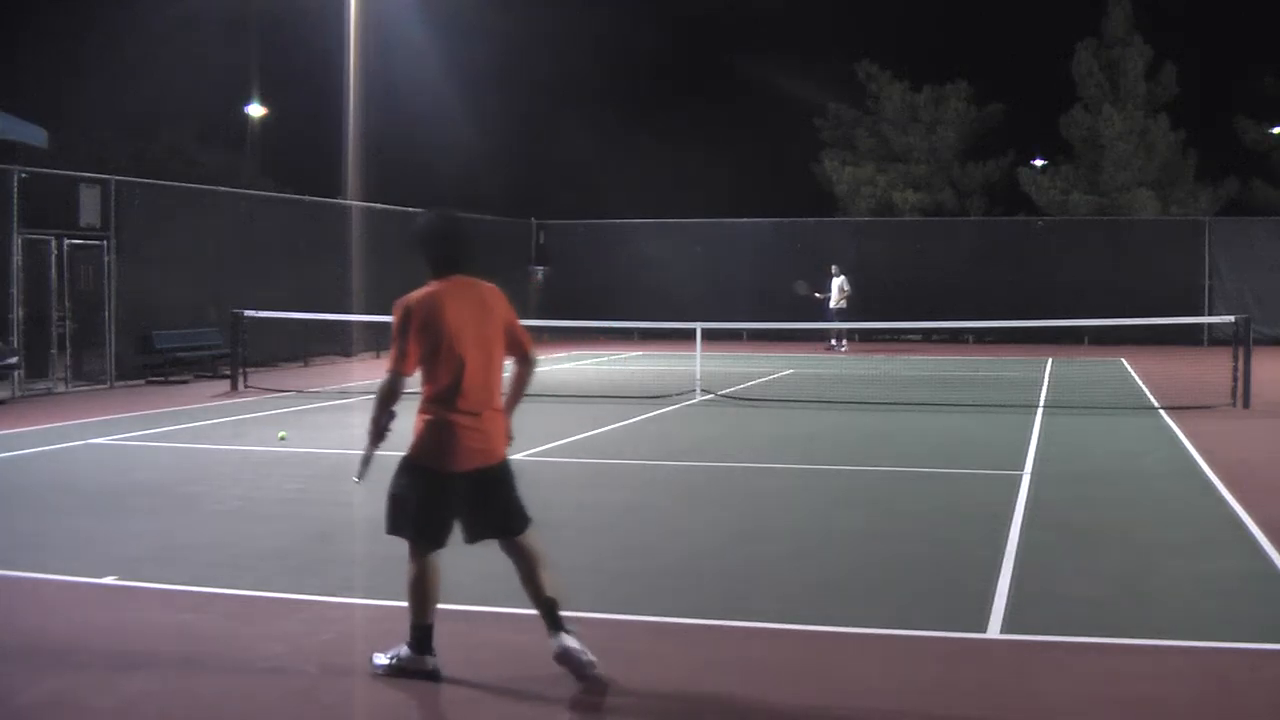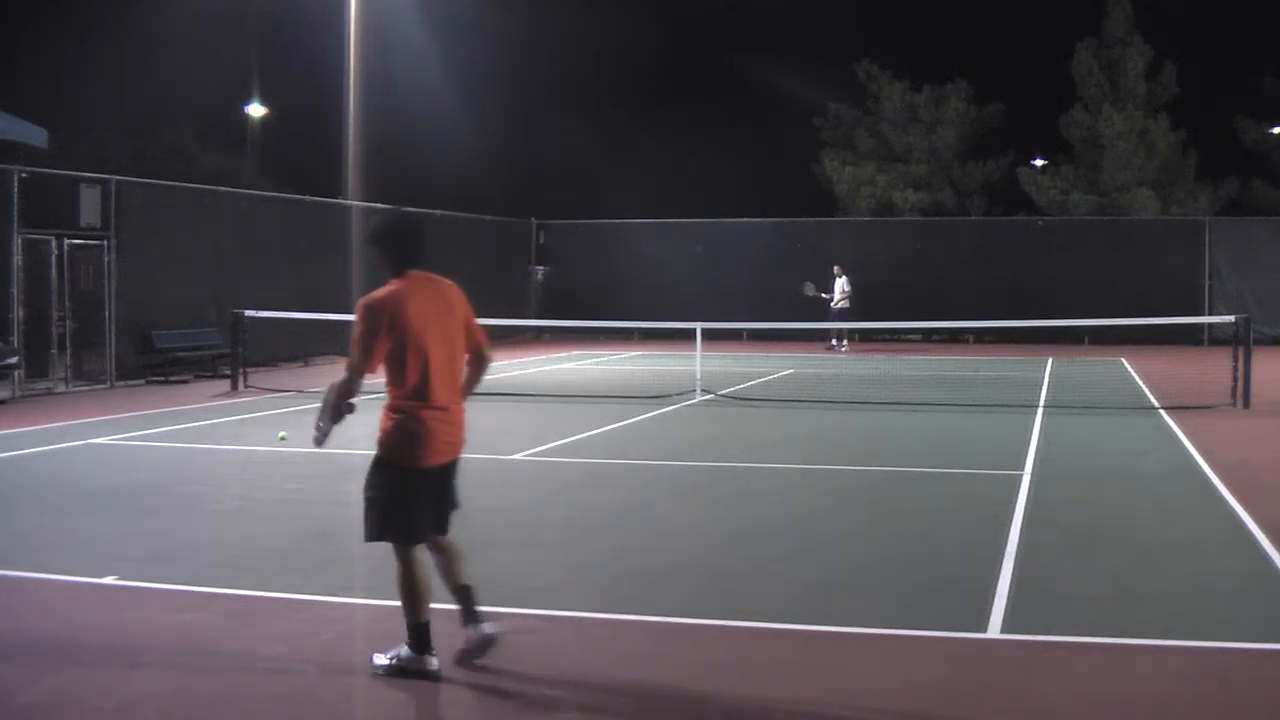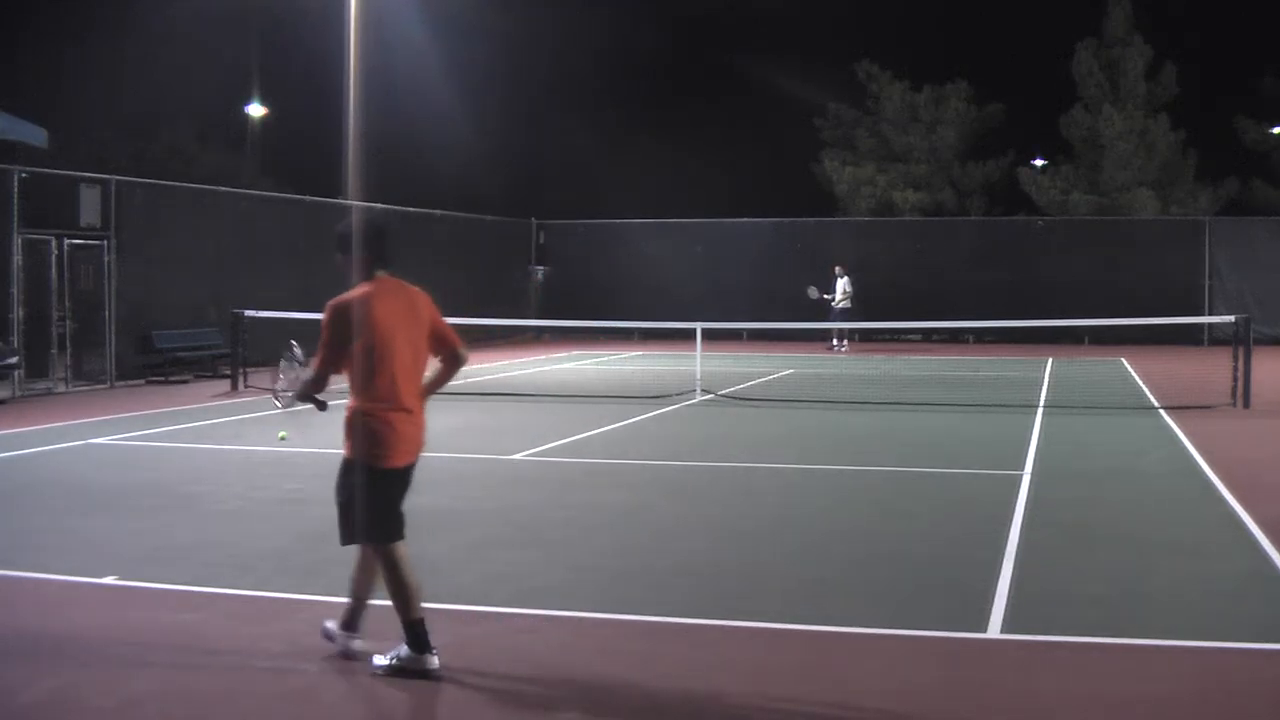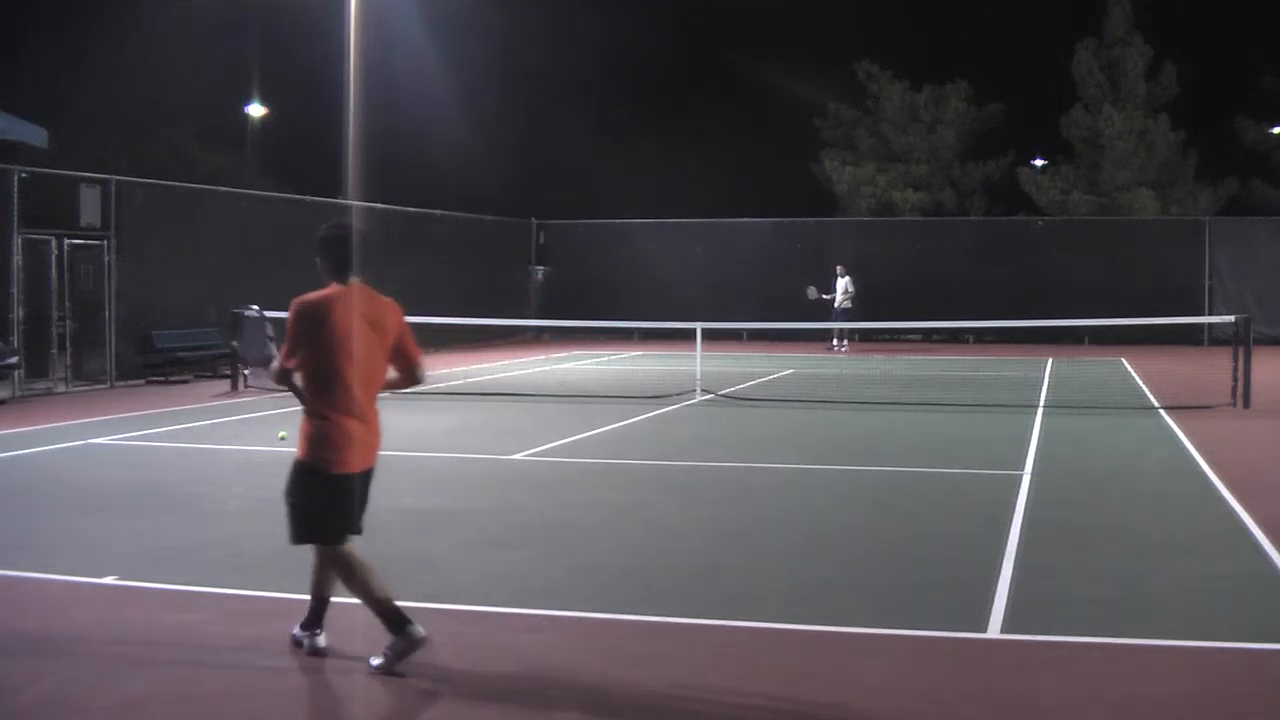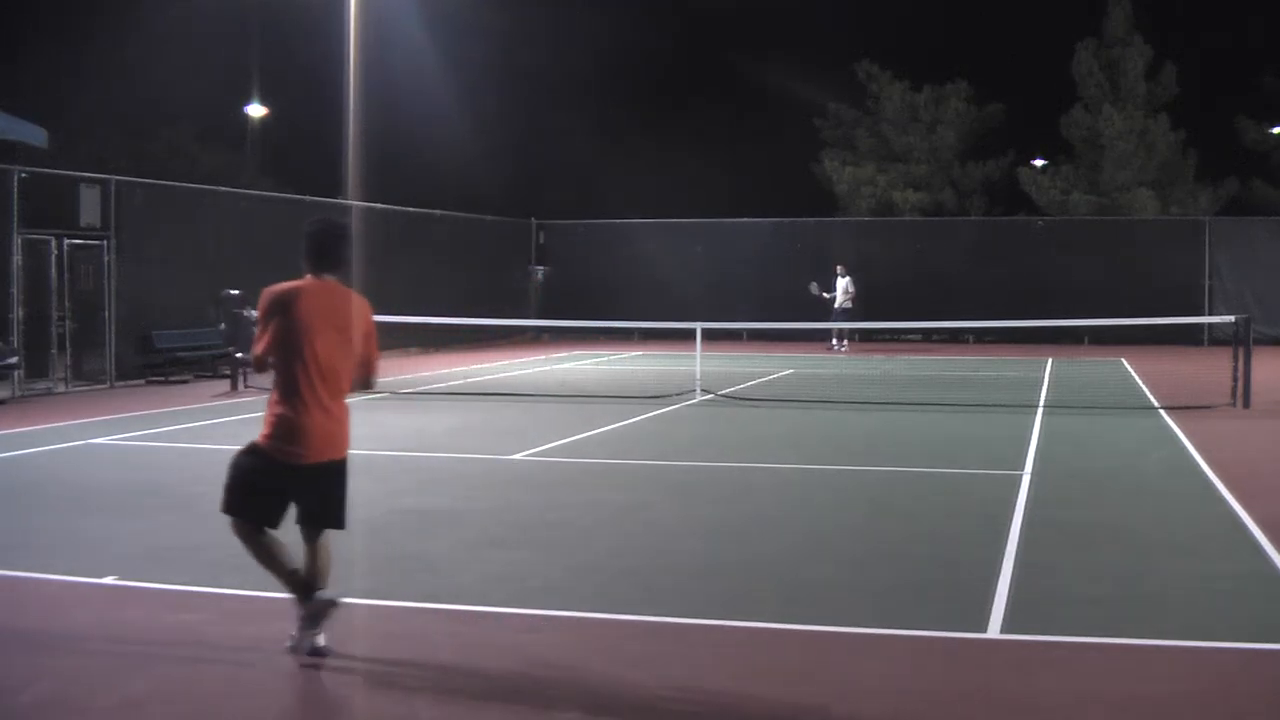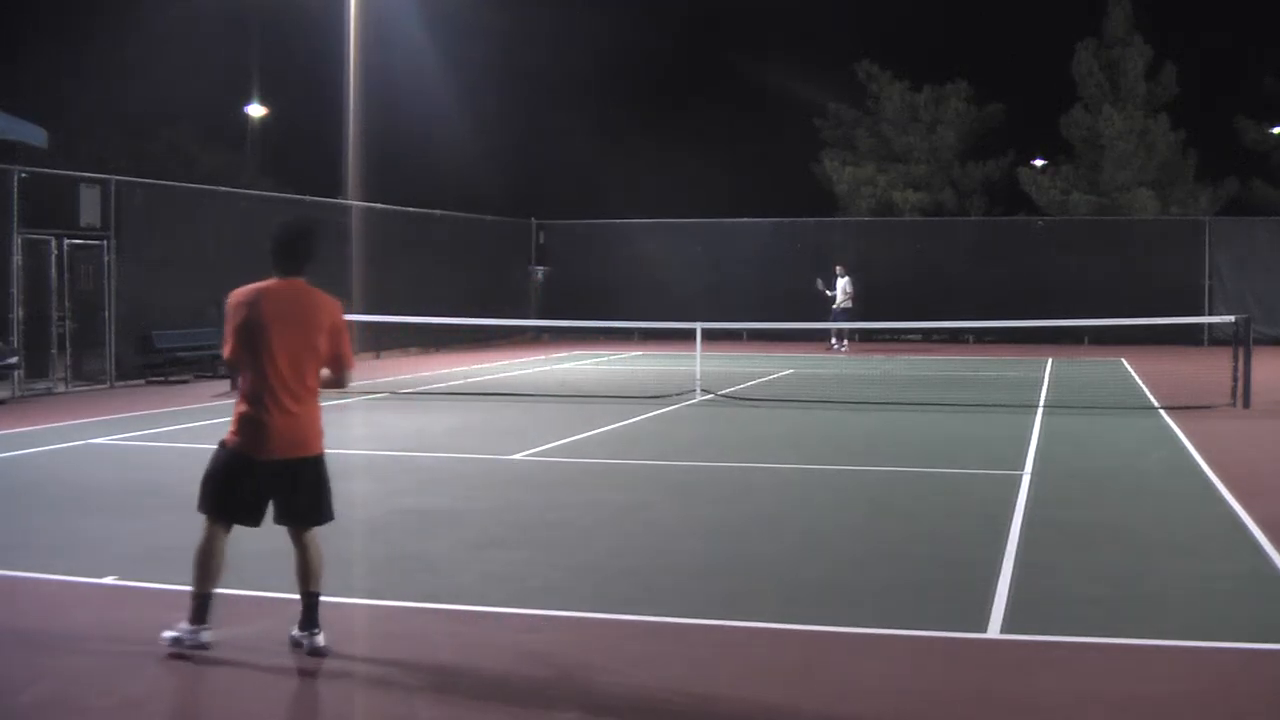
dt=0.2s
person 1, frame 1
left shoulder: (415, 307)
right shoulder: (492, 296)
left elbow: (395, 381)
right elbow: (527, 359)
left wrist: (377, 428)
left hip: (439, 447)
right hip: (490, 444)
left knee: (422, 549)
right knee: (516, 540)
left ankle: (418, 652)
right ankle: (563, 637)
person 1, frame 2
left shoulder: (379, 304)
right shoulder: (451, 293)
left elbow: (353, 381)
right elbow: (481, 358)
left wrist: (330, 413)
left hip: (408, 440)
right hip: (449, 437)
left knee: (407, 545)
right knee: (437, 535)
left ankle: (420, 650)
right ankle: (474, 621)
person 1, frame 3
left shoulder: (345, 308)
right shoulder: (418, 299)
left elbow: (318, 380)
right elbow: (458, 358)
left wrist: (301, 388)
left hip: (372, 442)
right hip: (409, 439)
left knee: (385, 544)
right knee: (372, 536)
left ankle: (420, 648)
right ankle: (349, 628)
person 1, frame 4
left shoulder: (308, 308)
right shoulder: (388, 309)
left elbow: (283, 376)
right elbow: (415, 376)
left wrist: (278, 367)
left hip: (323, 448)
right hip: (364, 446)
left knee: (331, 549)
right knee: (332, 542)
left ankle: (402, 627)
right ankle: (312, 628)
person 1, frame 5
left shoulder: (280, 298)
right shoulder: (359, 307)
left elbow: (259, 360)
right elbow: (366, 380)
left hip: (286, 438)
right hip: (333, 441)
left knee: (246, 523)
right knee: (316, 533)
left ankle: (309, 594)
right ankle: (311, 630)
person 1, frame 6
left shoulder: (243, 299)
right shoulder: (327, 308)
left elbow: (233, 361)
right elbow: (340, 378)
left hip: (252, 435)
right hip: (304, 439)
left knee: (216, 526)
right knee: (304, 532)
left ankle: (197, 624)
right ankle: (310, 629)
